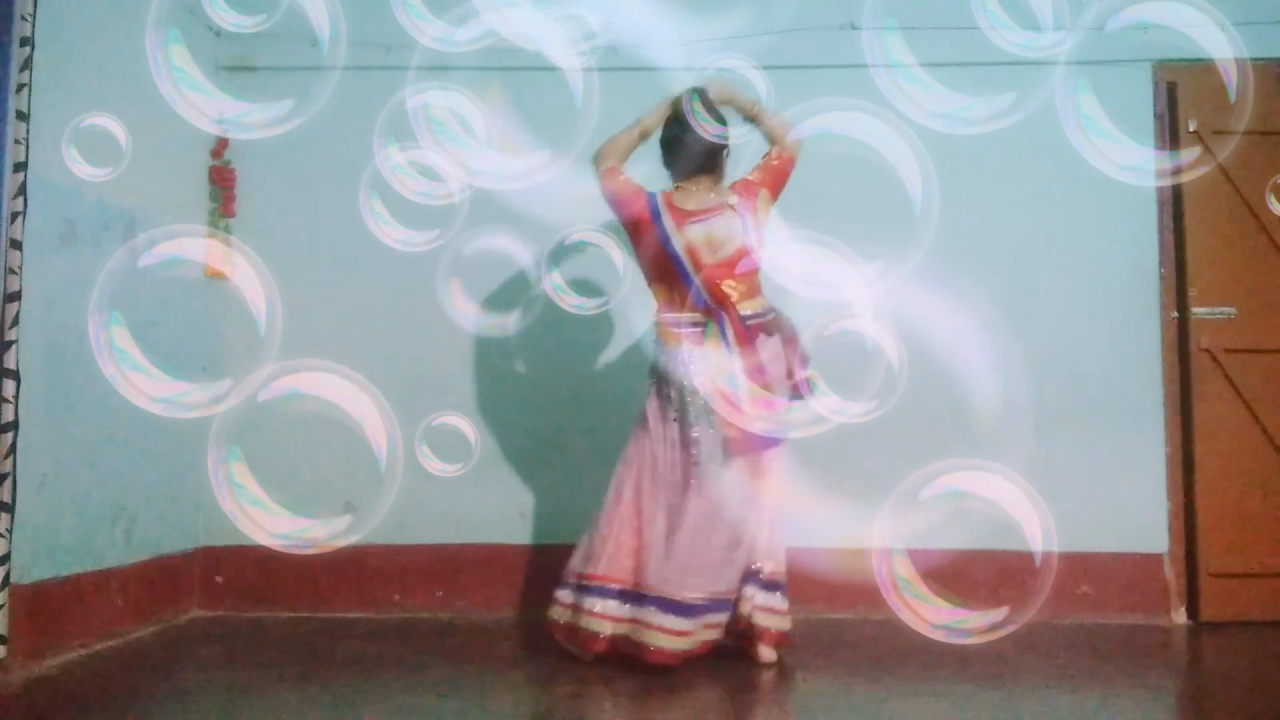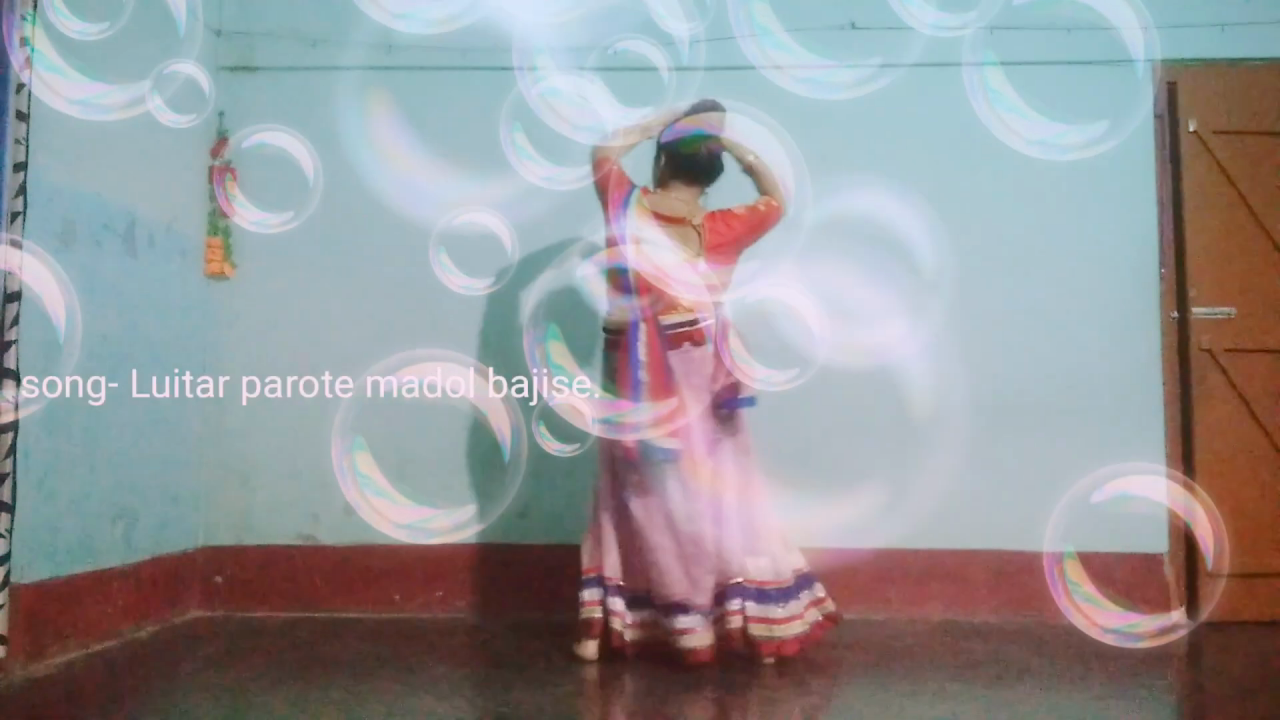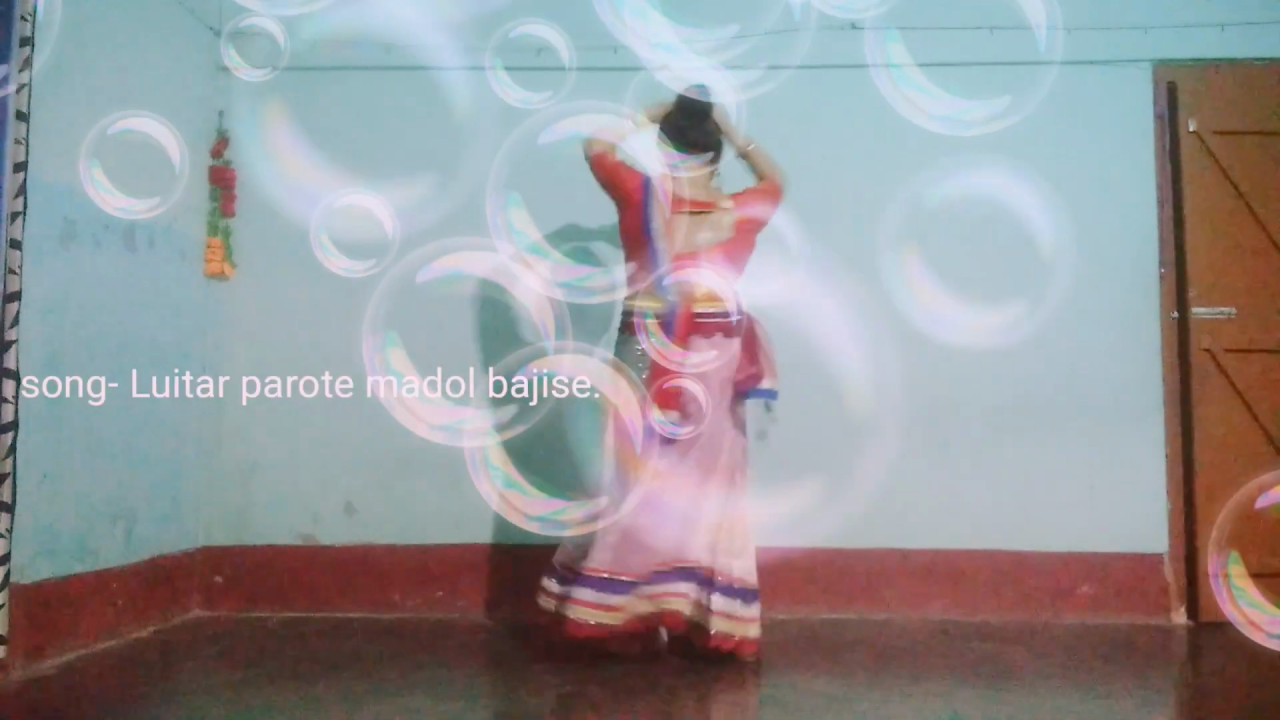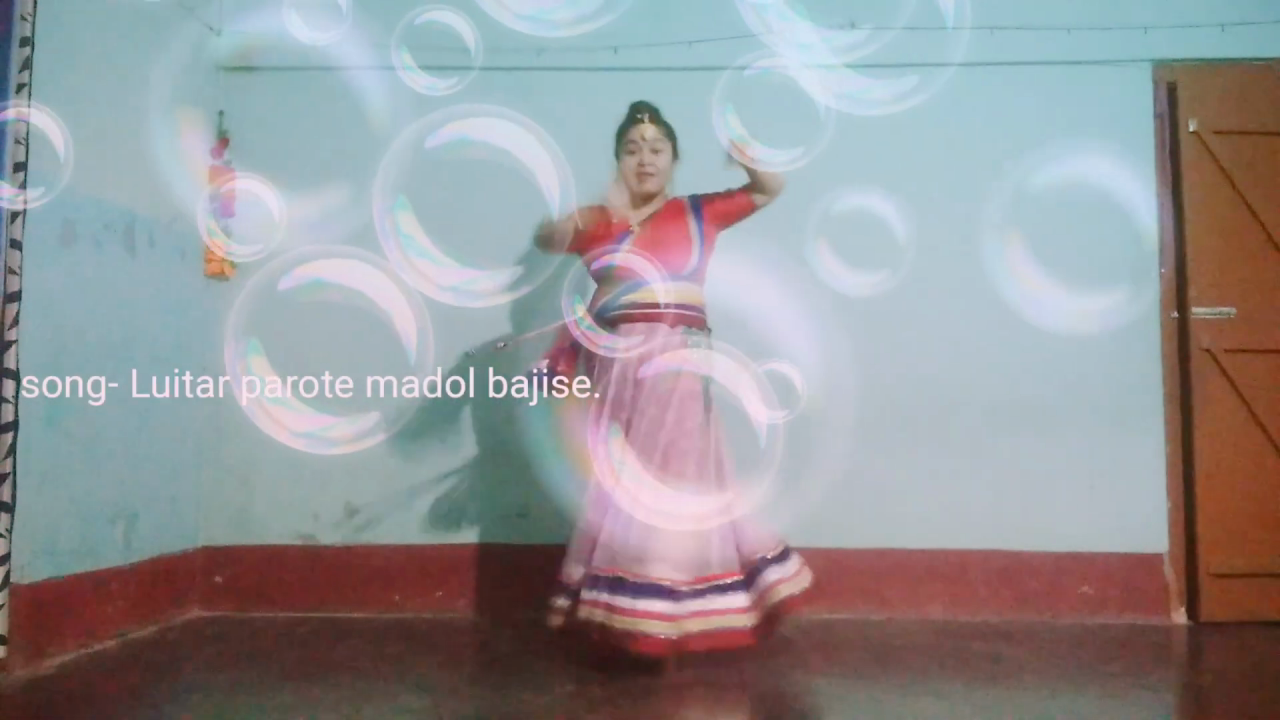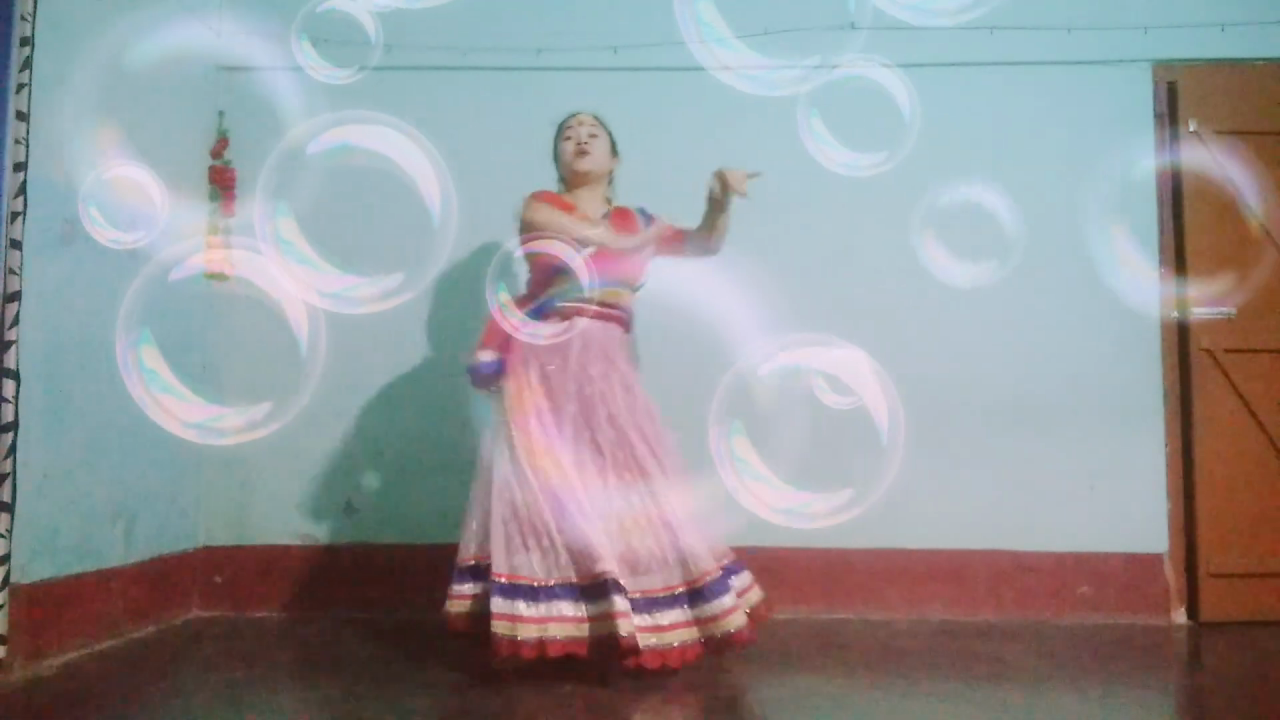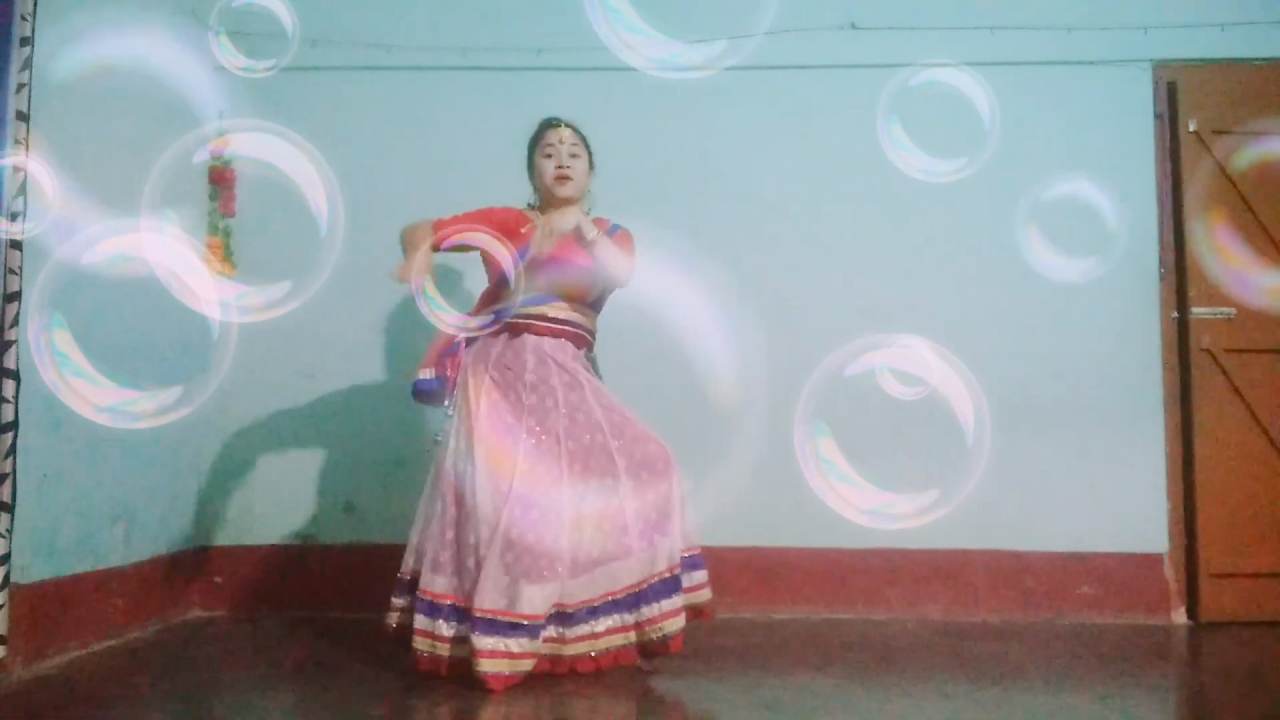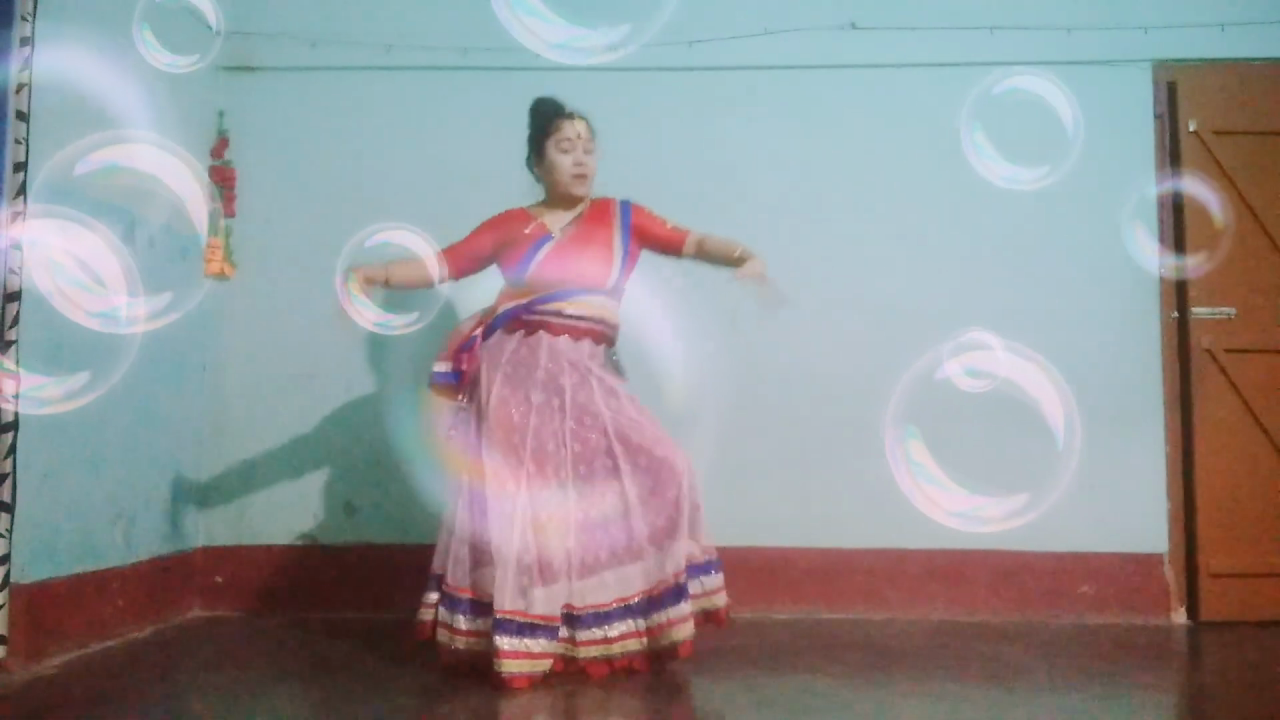
dt=0.7s
person 1, frame 1
left shoulder: (649, 214)
right shoulder: (749, 203)
left elbow: (603, 164)
right elbow: (786, 142)
left wrist: (654, 117)
right wrist: (736, 102)
left hip: (687, 371)
right hip: (755, 364)
left knee: (654, 496)
right knee: (746, 499)
left ankle: (597, 627)
right ankle: (761, 631)
person 1, frame 2
left shoulder: (623, 206)
right shoulder: (721, 231)
left elbow: (603, 153)
right elbow: (779, 199)
left wrist: (663, 123)
right wrist: (735, 144)
left hip: (632, 377)
right hip: (699, 378)
left knee: (630, 500)
right knee: (722, 497)
left ankle: (599, 630)
right ankle: (765, 627)
person 1, frame 3
left shoulder: (643, 197)
right shoulder: (744, 212)
left elbow: (596, 146)
right elbow: (774, 179)
left wrist: (656, 114)
right wrist: (732, 133)
left hip: (650, 361)
right hip: (716, 364)
left knee: (642, 488)
right knee: (712, 491)
left ankle: (621, 618)
right ankle: (722, 627)
person 1, frame 4
left shoulder: (699, 213)
right shoulder: (596, 220)
left elbow: (769, 190)
right elbow: (547, 238)
left wrist: (748, 157)
right wrist: (590, 214)
left hip: (676, 362)
right hip: (615, 365)
left knee: (673, 481)
right knee: (627, 486)
left ankle: (668, 620)
right ankle: (633, 611)
person 1, frame 5
left shoulder: (636, 223)
right shoulder: (546, 205)
left elbow: (704, 243)
right elbow: (538, 220)
left wrist: (718, 197)
right wrist: (631, 243)
left hip: (608, 363)
right hip: (544, 358)
left knee: (635, 477)
right knee: (545, 478)
left ankle: (635, 620)
right ankle: (545, 620)
person 1, frame 6
left shoulder: (611, 234)
right shoulder: (503, 222)
left elbow: (620, 274)
right elbow: (426, 230)
left wrist: (580, 225)
right wrist: (415, 251)
left hip: (567, 378)
right hip: (497, 370)
left knee: (638, 467)
right knee: (498, 492)
left ankle: (599, 631)
right ankle: (497, 640)
person 1, frame 7
left shoulder: (622, 217)
right shoulder: (511, 225)
left elbow: (693, 243)
right elbow: (441, 265)
left wrist: (743, 258)
right wrist: (372, 276)
left hip: (587, 374)
right hip: (517, 370)
left knee: (652, 470)
right knee: (515, 495)
left ankle: (631, 629)
right ankle: (517, 641)
